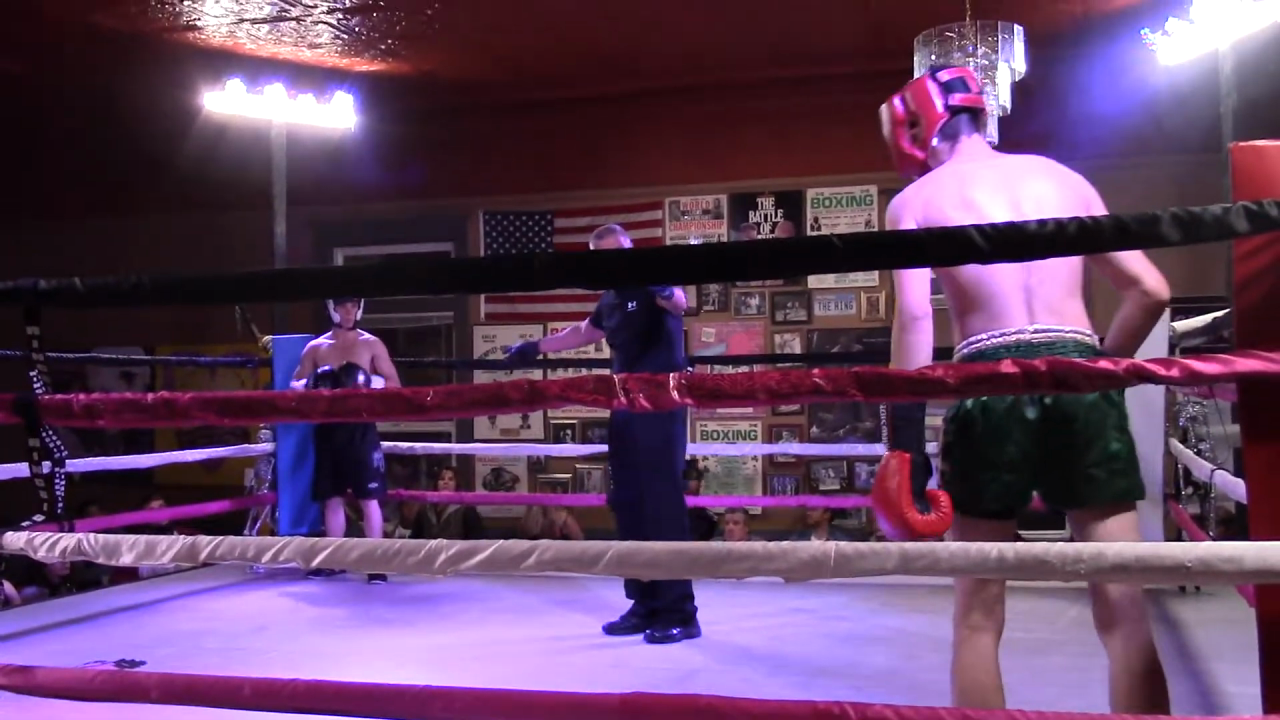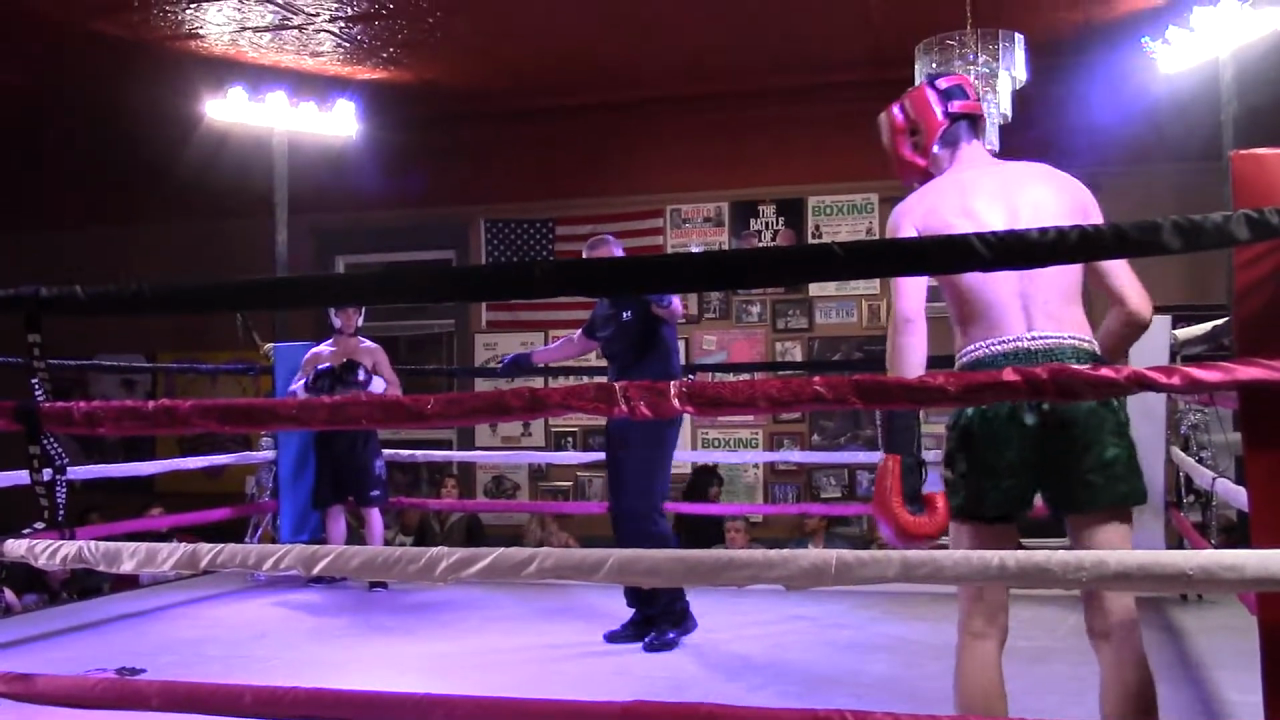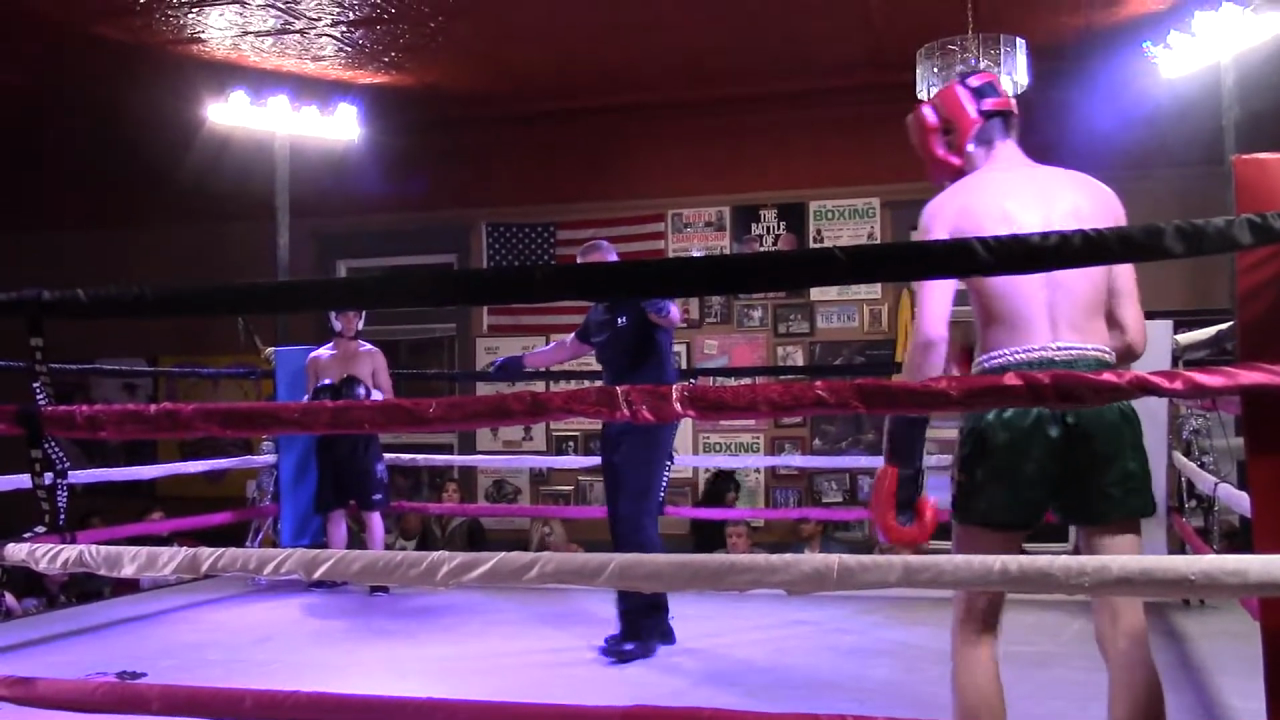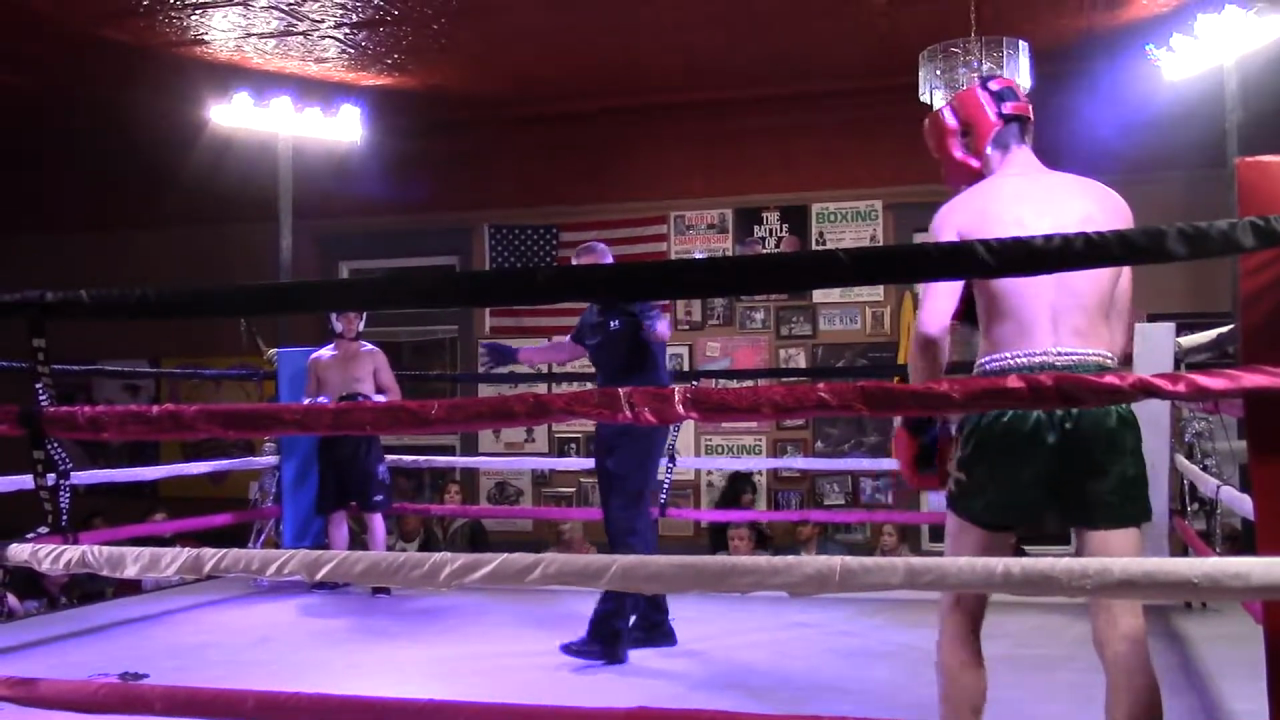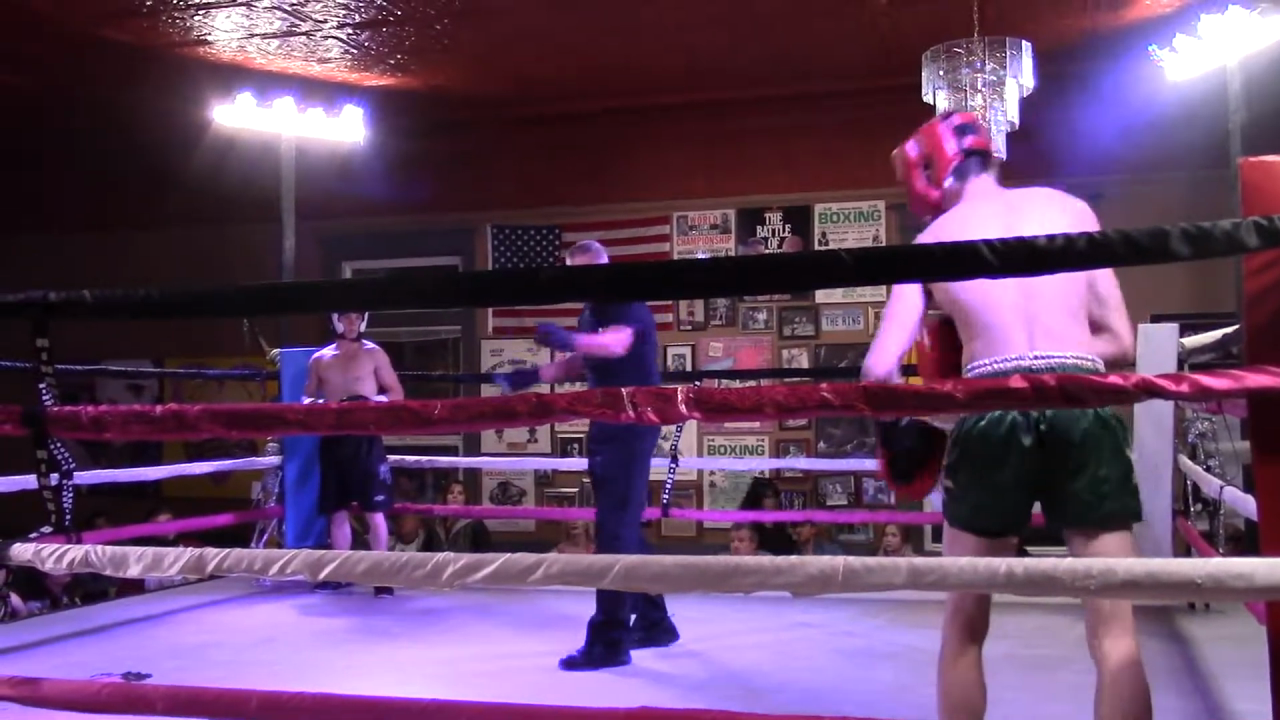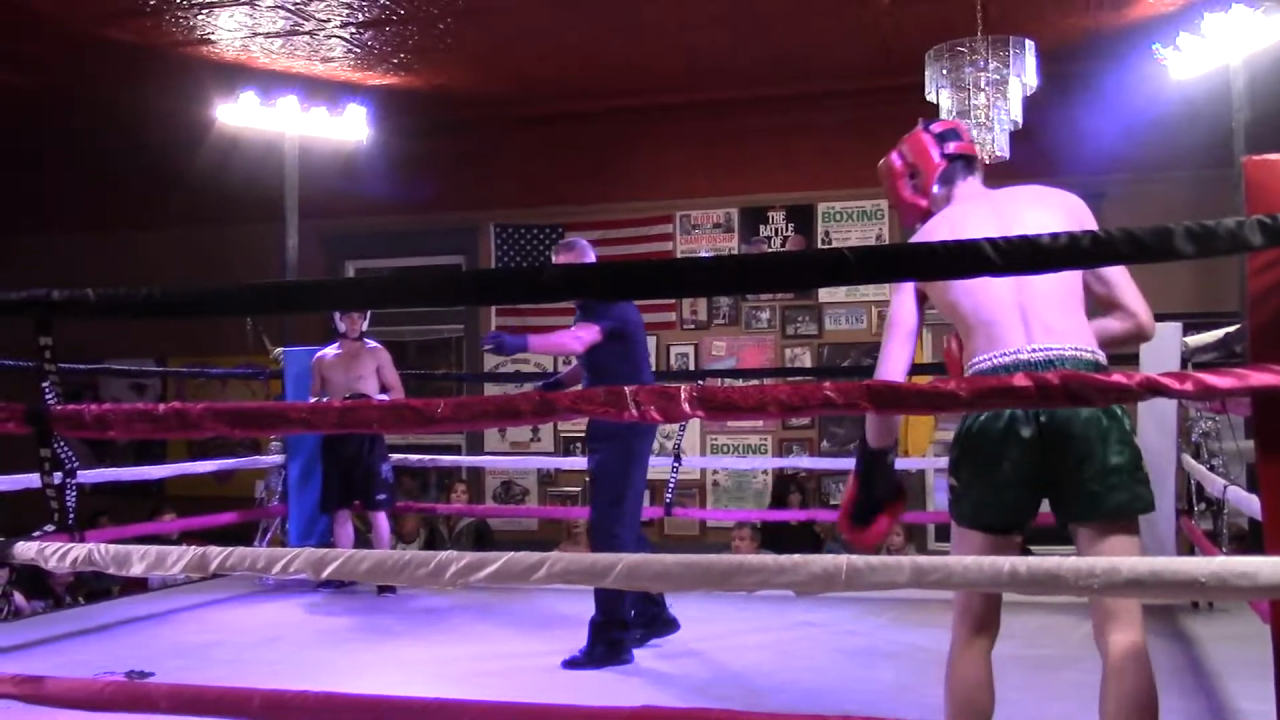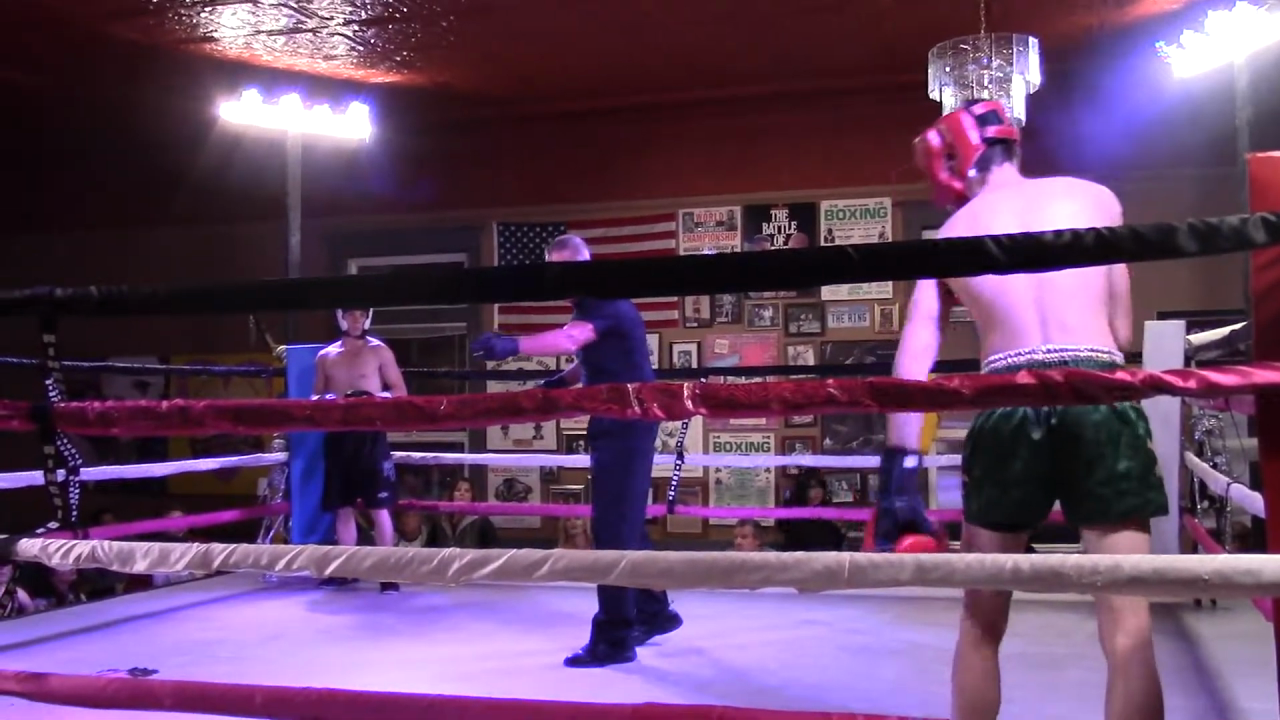
dt=0.2s
person 1, frame 1
left shoulder: (915, 199)
right shoulder: (1065, 180)
left elbow: (914, 315)
right elbow: (1151, 289)
left wrist: (904, 439)
left hip: (991, 391)
right hip: (1082, 386)
left knee: (977, 620)
right knee: (1124, 617)
person 1, frame 2
left shoulder: (916, 209)
right shoulder: (1065, 186)
left elbow: (908, 320)
right elbow: (1134, 308)
left wrist: (900, 444)
left hip: (992, 399)
right hip: (1082, 390)
left knee: (982, 628)
right knee: (1116, 622)
person 1, frame 3
left shoulder: (948, 208)
right shoulder: (1097, 195)
left elbow: (931, 333)
right elbow: (1131, 337)
left wrist: (903, 450)
left hip: (1007, 410)
right hip: (1100, 404)
left knee: (975, 629)
right knee: (1125, 632)
person 1, frame 4
left shoulder: (960, 212)
right shoulder: (1108, 203)
left elbow: (931, 328)
right elbow: (1115, 344)
left wrist: (921, 413)
left hip: (1008, 411)
right hip: (1100, 409)
left knee: (961, 614)
right knee: (1124, 634)
person 1, frame 5
left shoulder: (931, 243)
right shoulder: (1072, 211)
left elbow: (879, 370)
right elbow: (1120, 343)
left hip: (993, 417)
right hip: (1083, 409)
left knee: (964, 627)
right knee: (1115, 634)
person 1, frame 6
left shoulder: (924, 247)
right shoulder: (1064, 204)
left elbow: (890, 380)
right elbow: (1139, 320)
left wrist: (875, 469)
left hip: (995, 411)
right hip: (1084, 401)
left knee: (974, 626)
right knee: (1121, 628)
person 1, frame 7
left shoulder: (949, 237)
right shoulder: (1095, 199)
left elbow: (912, 370)
right elbow: (1120, 329)
left wrist: (898, 482)
left hip: (1010, 410)
right hip: (1099, 400)
left knee: (980, 623)
right knee: (1127, 630)
person 2, frame 1
left shoulder: (651, 286)
right shoulder: (609, 299)
left elbow: (679, 302)
right elbow: (583, 333)
left wrist: (665, 292)
right wrist: (536, 347)
left hip: (660, 408)
right hip: (625, 409)
left knee: (663, 507)
right knee: (628, 508)
left ankle: (680, 614)
right ankle: (647, 606)
person 2, frame 2
left shoulder: (645, 296)
right shoulder: (603, 309)
left elbow: (675, 311)
right elbow: (575, 344)
left wrist: (665, 300)
right wrist: (529, 359)
left hip: (655, 414)
right hip: (621, 417)
left knee: (643, 508)
right knee: (625, 515)
left ankle: (674, 613)
right ankle: (647, 613)
person 2, frame 3
left shoulder: (641, 301)
right shoulder: (597, 315)
left elbow: (672, 317)
right elbow: (567, 348)
left wrist: (663, 308)
right wrist: (520, 362)
left hip: (650, 420)
right hip: (616, 422)
left knee: (636, 518)
right knee: (623, 520)
left ankle: (642, 627)
right ankle: (651, 622)
person 2, frame 4
left shoulder: (636, 303)
right shoulder: (591, 317)
left elbow: (662, 329)
right elbow: (563, 350)
left wrist: (653, 323)
right wrist: (513, 354)
left hip: (643, 425)
right hip: (609, 426)
left knee: (627, 523)
right knee: (629, 524)
left ankle: (608, 635)
right ankle: (653, 622)
person 2, frame 5
left shoulder: (627, 306)
right shoulder: (589, 314)
left elbow: (614, 344)
right elbow: (577, 362)
left wrist: (569, 338)
right wrist: (532, 375)
left hip: (633, 426)
right hip: (604, 426)
left knee: (615, 529)
right knee: (625, 527)
left ankle: (609, 641)
right ankle: (653, 621)
person 2, frame 6
left shoulder: (610, 305)
right shoulder: (588, 310)
left elbow: (574, 341)
left wrist: (520, 342)
right wrist: (558, 384)
left hip: (627, 424)
right hip: (608, 424)
left knee: (609, 528)
right knee: (622, 524)
left ankle: (611, 640)
right ankle: (652, 614)
person 2, frame 7
left shoulder: (606, 303)
right shoulder: (591, 305)
left elbow: (567, 340)
left wrist: (512, 345)
right wrist: (562, 381)
left hip: (628, 421)
right hip: (611, 421)
left knee: (613, 526)
right knee: (623, 521)
left ankle: (613, 638)
right ankle: (654, 611)
person 3, frame 1
left shoulder: (372, 344)
right shoulder: (315, 348)
left elbow: (395, 385)
right elbow: (294, 386)
left wrist: (367, 380)
right wrist: (311, 384)
left hip: (360, 427)
right hip: (328, 428)
left knee: (369, 498)
right knee: (332, 498)
person 3, frame 2
left shoulder: (372, 351)
right shoulder: (316, 355)
left elbow: (396, 392)
right elbow: (293, 394)
left wrist: (368, 380)
right wrist: (311, 384)
left hip: (361, 434)
right hip: (329, 435)
left knee: (370, 505)
right knee: (332, 506)
person 3, frame 3
left shoulder: (372, 355)
right shoulder: (316, 359)
left elbow: (389, 399)
left wrist: (367, 393)
right wrist: (316, 397)
left hip: (362, 438)
right hip: (330, 439)
left knee: (371, 509)
right knee: (334, 510)
person 3, frame 4
left shoulder: (373, 355)
right shoulder: (318, 360)
left elbow: (395, 396)
right elbow: (307, 398)
left wrist: (370, 401)
right wrist: (314, 405)
left hip: (363, 439)
right hip: (331, 440)
left knee: (373, 510)
right knee: (335, 511)
person 3, frame 5
left shoulder: (374, 354)
right shoulder: (319, 359)
left elbow: (397, 394)
right elbow: (307, 397)
left wrist: (371, 402)
right wrist: (314, 405)
left hip: (365, 439)
right hip: (333, 440)
left knee: (374, 510)
right knee: (337, 511)
person 3, frame 6
left shoulder: (376, 353)
right shoulder: (322, 359)
left elbow: (398, 393)
right elbow: (313, 397)
left wrist: (372, 400)
right wrist: (320, 405)
left hip: (367, 438)
right hip: (335, 439)
left knee: (377, 509)
right knee: (339, 510)
person 3, frame 7
left shoulder: (379, 351)
right shoulder: (325, 356)
left elbow: (400, 392)
right elbow: (316, 395)
left wrist: (373, 398)
right wrist: (322, 402)
left hip: (370, 435)
right hip: (337, 436)
left knee: (379, 507)
right knee: (342, 508)
